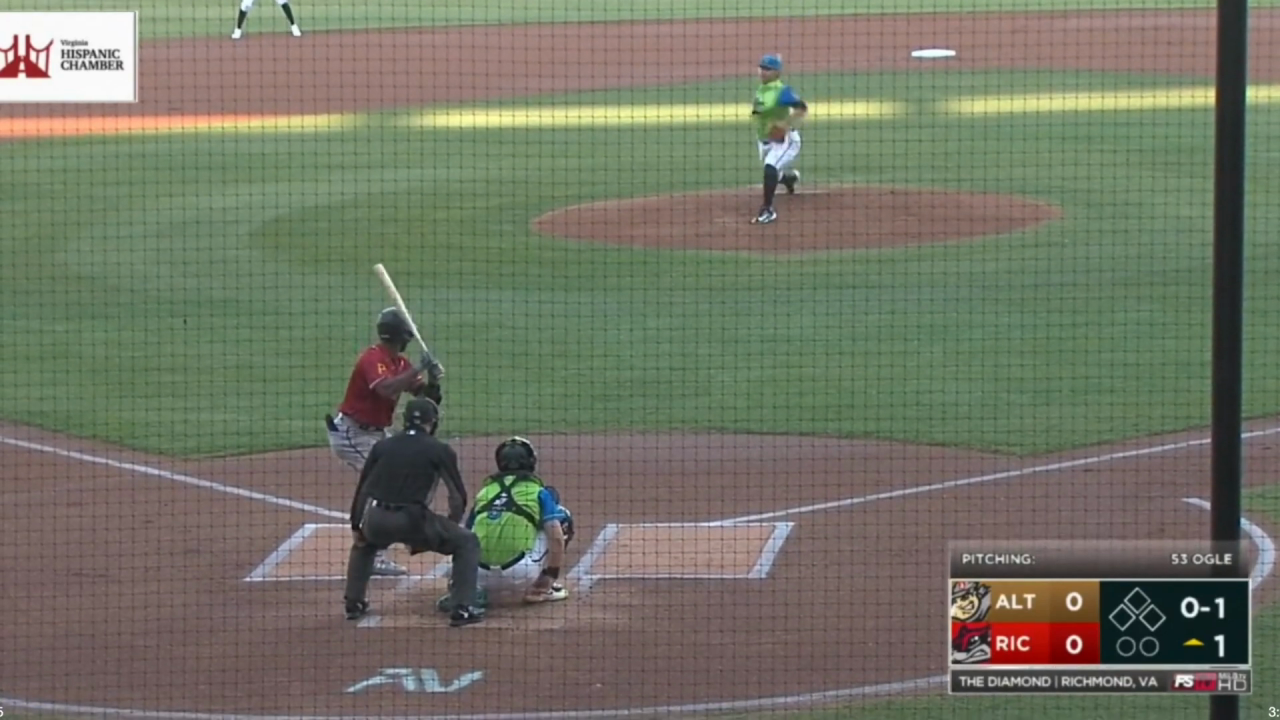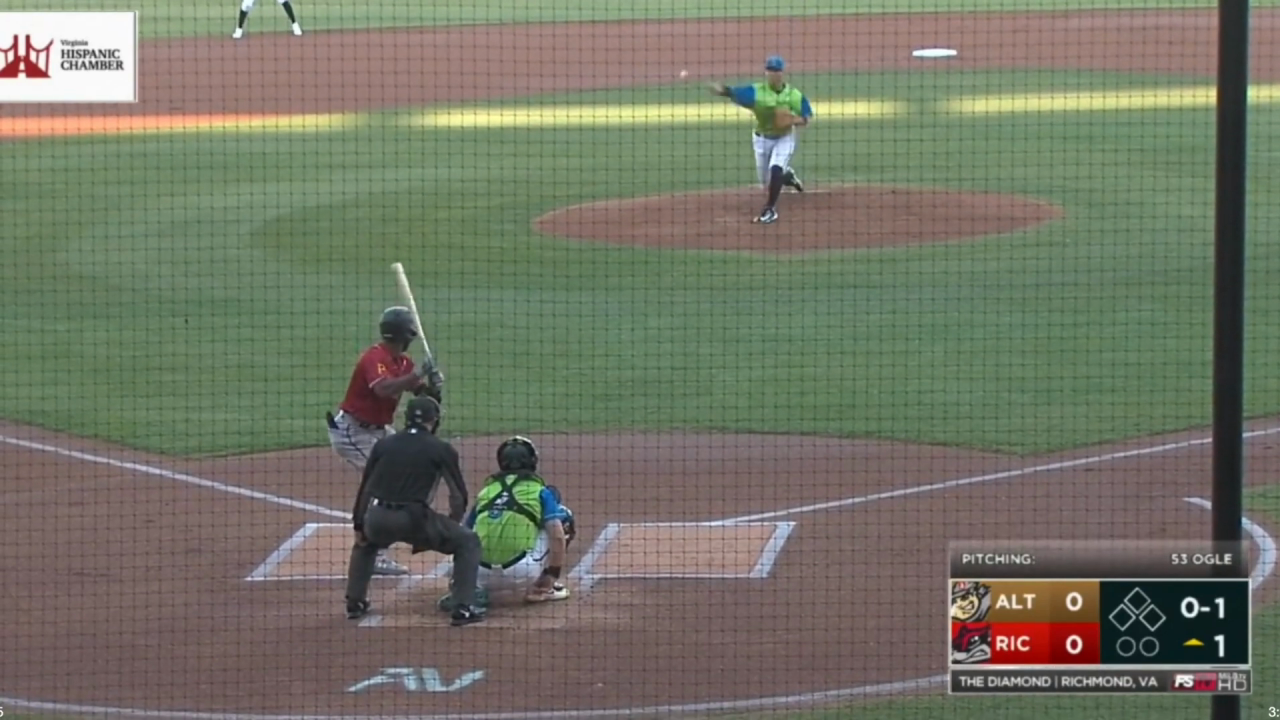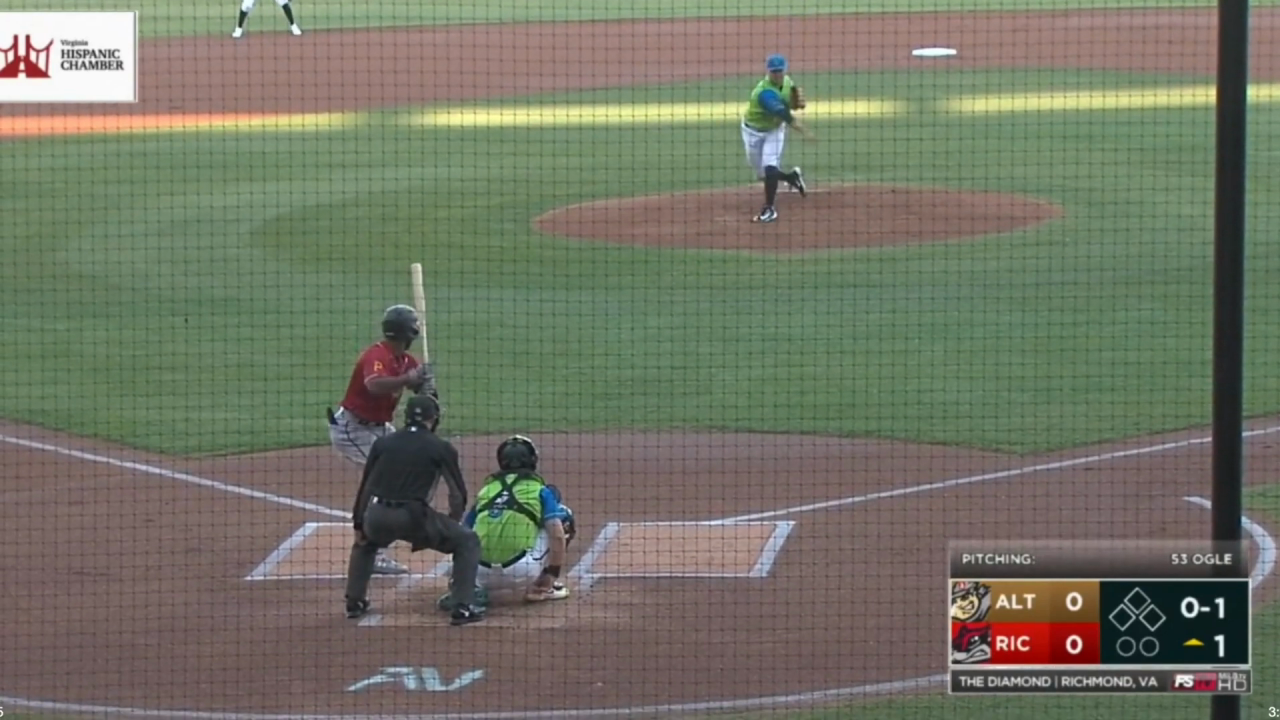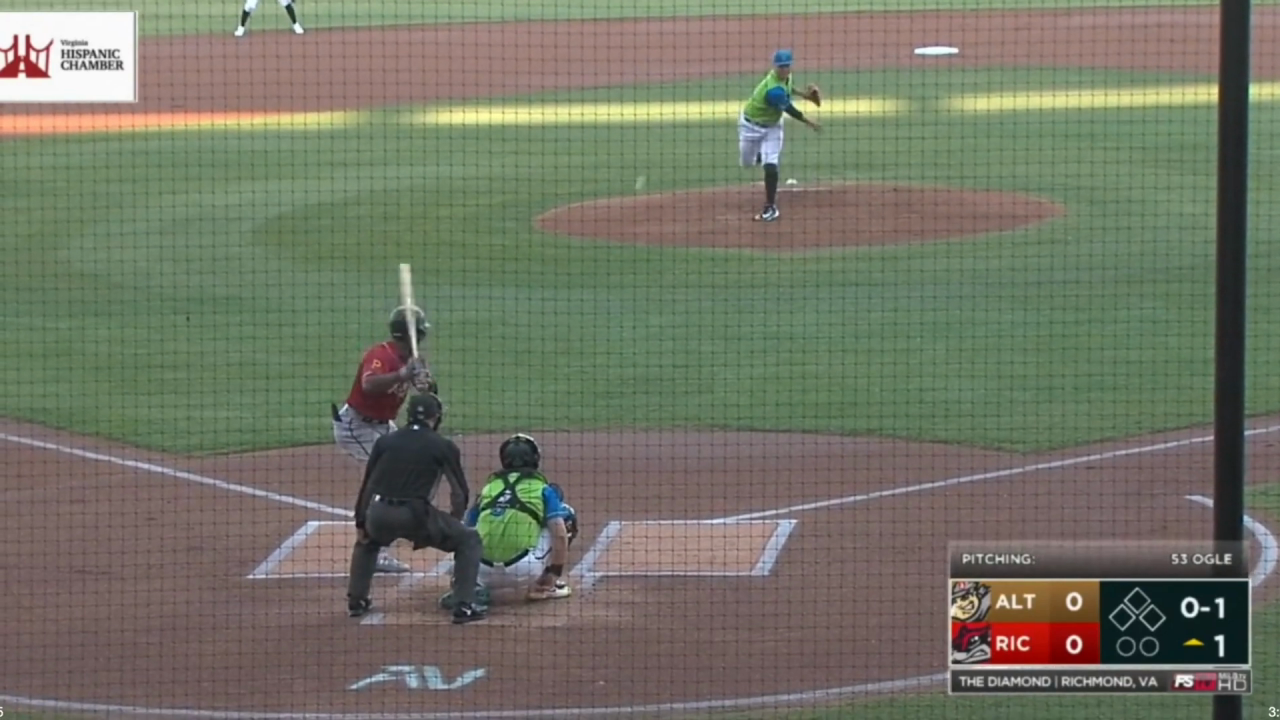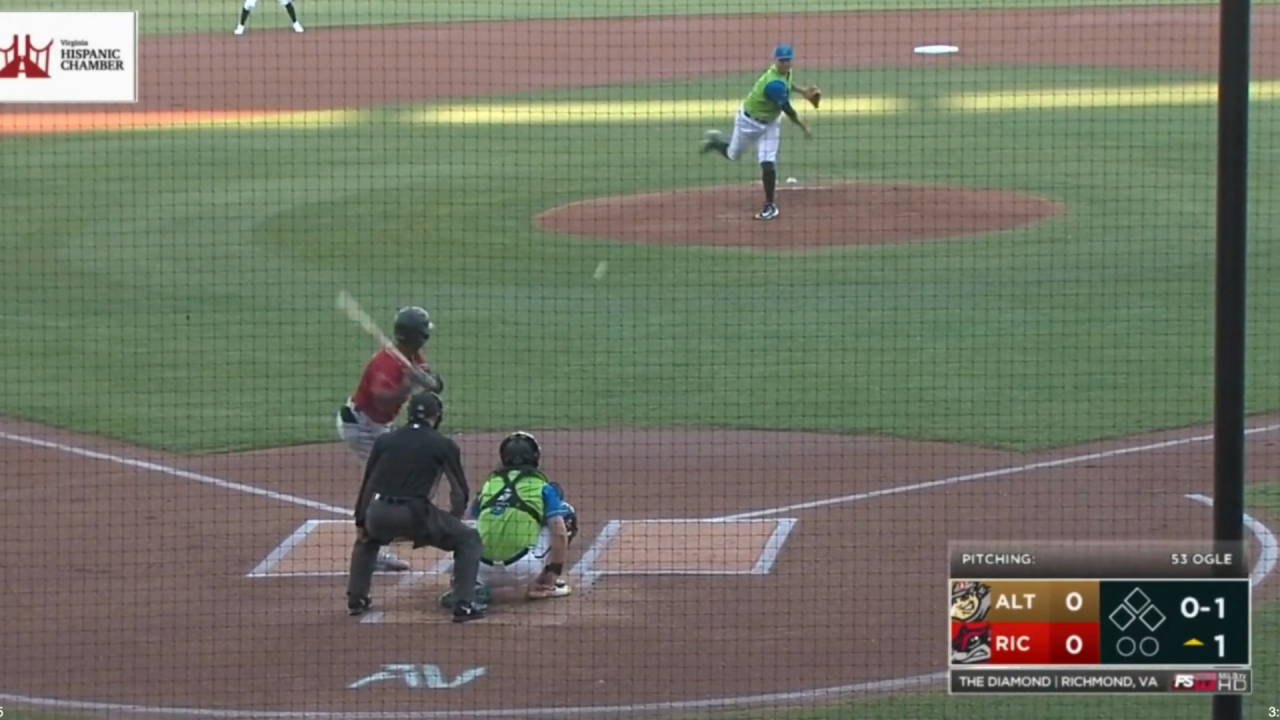
dt=0.1s
person 1, frame 1
left shoulder: (401, 363)
right shoulder: (373, 358)
left elbow: (428, 397)
right elbow: (385, 389)
left wrist: (433, 380)
right wrist: (418, 370)
left hip: (375, 431)
right hip: (351, 434)
right ankle: (372, 558)
person 1, frame 2
left shoulder: (403, 362)
right shoulder: (375, 358)
left elbow: (428, 398)
right elbow: (384, 389)
left wrist: (433, 384)
right wrist: (418, 374)
left hip: (377, 430)
right hip: (352, 432)
right ankle: (374, 557)
person 1, frame 3
left shoulder: (407, 360)
right shoulder: (376, 356)
left elbow: (428, 394)
right elbow: (374, 386)
left wrist: (428, 387)
right wrist: (410, 376)
left hip: (379, 427)
right hip: (352, 429)
right ankle: (373, 556)
person 1, frame 4
left shoulder: (410, 358)
right shoulder: (380, 355)
left elbow: (431, 392)
right elbow: (369, 384)
left wrist: (426, 381)
right wrist: (402, 374)
left hip: (381, 424)
right hip: (355, 427)
right ankle: (375, 554)
person 1, frame 5
left shoulder: (415, 357)
right shoulder: (389, 361)
left elbow: (437, 386)
right elbow: (382, 400)
left wrist: (426, 379)
right wrist: (409, 383)
left hip: (376, 424)
right hip: (364, 426)
right ankle: (379, 552)
person 2, frame 1
left shoulder: (382, 446)
right shoulder: (440, 449)
left elbow: (363, 490)
right elbow: (458, 496)
left wrist: (356, 526)
right wrist: (450, 529)
left hip: (377, 519)
right hip: (413, 519)
left knee: (363, 542)
right knee: (467, 543)
left ankle: (353, 603)
right ankle: (462, 609)
person 2, frame 2
left shoulder: (383, 444)
right shoulder: (441, 449)
left elbow: (365, 490)
right elbow: (459, 496)
left wrist: (359, 526)
right wrist: (451, 527)
left hip: (378, 519)
right hip: (414, 518)
left knee: (365, 541)
right knee: (468, 542)
left ankle: (355, 602)
right ankle: (463, 608)
person 2, frame 3
left shoulder: (382, 443)
right shoulder: (441, 447)
left elbow: (365, 488)
right elbow: (458, 494)
left wrist: (358, 525)
right wrist: (450, 527)
left hip: (377, 517)
right hip: (414, 516)
left knee: (364, 541)
right knee: (468, 542)
left ankle: (354, 601)
right ankle: (462, 607)
person 2, frame 4
left shoulder: (385, 441)
right shoulder: (443, 445)
left elbow: (368, 486)
right elbow: (460, 492)
left wrist: (360, 523)
right wrist: (452, 524)
left hip: (379, 515)
right hip: (416, 515)
left knee: (366, 539)
right knee: (469, 540)
left ankle: (356, 600)
right ankle: (464, 606)
person 2, frame 5
left shoulder: (385, 440)
right shoulder: (444, 444)
left elbow: (368, 484)
right elbow: (460, 492)
left wrist: (360, 522)
right wrist: (452, 523)
left hip: (379, 514)
right hip: (415, 513)
left knee: (366, 538)
right knee: (469, 540)
left ankle: (356, 599)
right ankle: (464, 605)
person 3, frame 1
left shoulder: (485, 490)
right shoulder: (538, 491)
right elbow: (556, 537)
right wrist: (551, 575)
left hip: (482, 575)
right hip: (520, 573)
right knee: (562, 517)
right ankle: (538, 588)
person 3, frame 2
left shoulder: (486, 490)
right shoulder: (540, 491)
right elbow: (558, 537)
right wrist: (553, 574)
left hip: (483, 575)
right hip: (522, 573)
right knee: (564, 517)
right ankle: (539, 588)
person 3, frame 3
left shoulder: (486, 489)
right shoulder: (540, 490)
right elbow: (557, 536)
right wrist: (553, 573)
left hip: (482, 573)
right hip: (521, 572)
right knee: (564, 517)
right ankle: (539, 587)
person 3, frame 4
left shoulder: (489, 487)
right shoulder: (543, 489)
left elbow: (469, 529)
right elbow: (560, 535)
right wrist: (555, 572)
left hip: (485, 572)
right hip: (524, 571)
right knee: (567, 515)
right ankle: (541, 586)
person 3, frame 5
left shoulder: (490, 483)
right shoulder: (543, 487)
left elbow: (474, 514)
right elbow: (559, 533)
right wrist: (555, 571)
left hip: (485, 570)
right hip: (524, 570)
right knee: (566, 514)
right ankle: (541, 584)
person 4, frame 1
left shoulder: (781, 91)
right shoulder: (762, 89)
left elbow: (802, 107)
left wrist: (787, 123)
left hip: (786, 140)
right hip: (765, 141)
left knee: (769, 169)
right knee: (772, 175)
left ankle: (767, 209)
right ankle: (790, 177)
person 4, frame 2
left shoulder: (796, 95)
right shoulder: (756, 91)
left elbow: (807, 118)
right elbow: (733, 93)
left wrist: (795, 120)
right wrist: (718, 89)
left hip: (784, 138)
right hip: (763, 139)
left knee: (776, 169)
right knee: (768, 183)
left ankle: (770, 209)
right ankle: (787, 177)
person 4, frame 3
left shoulder: (786, 80)
right shoulder: (766, 93)
left elbow: (790, 94)
right elbow: (784, 115)
left wrist: (796, 101)
right wrist: (802, 130)
left hip: (774, 130)
right hip: (753, 131)
left knee: (770, 167)
right knee: (763, 174)
left ankle: (769, 208)
right ankle: (792, 177)
person 4, frame 4
left shoulder: (786, 76)
right shoulder: (774, 90)
right elbow: (791, 110)
left wrist: (804, 94)
right wrist: (811, 123)
left hip: (772, 126)
right hip: (751, 125)
left knee: (770, 165)
right knee: (746, 162)
left ankle: (771, 206)
right ankle: (759, 156)
person 4, frame 5
left shoulder: (785, 72)
right shoulder: (773, 83)
right elbow: (787, 110)
left wrist: (805, 91)
right wrist: (805, 128)
left hip: (770, 123)
right hip: (748, 119)
left knee: (767, 163)
right knee: (733, 155)
left ankle: (770, 205)
right ankle: (715, 142)
